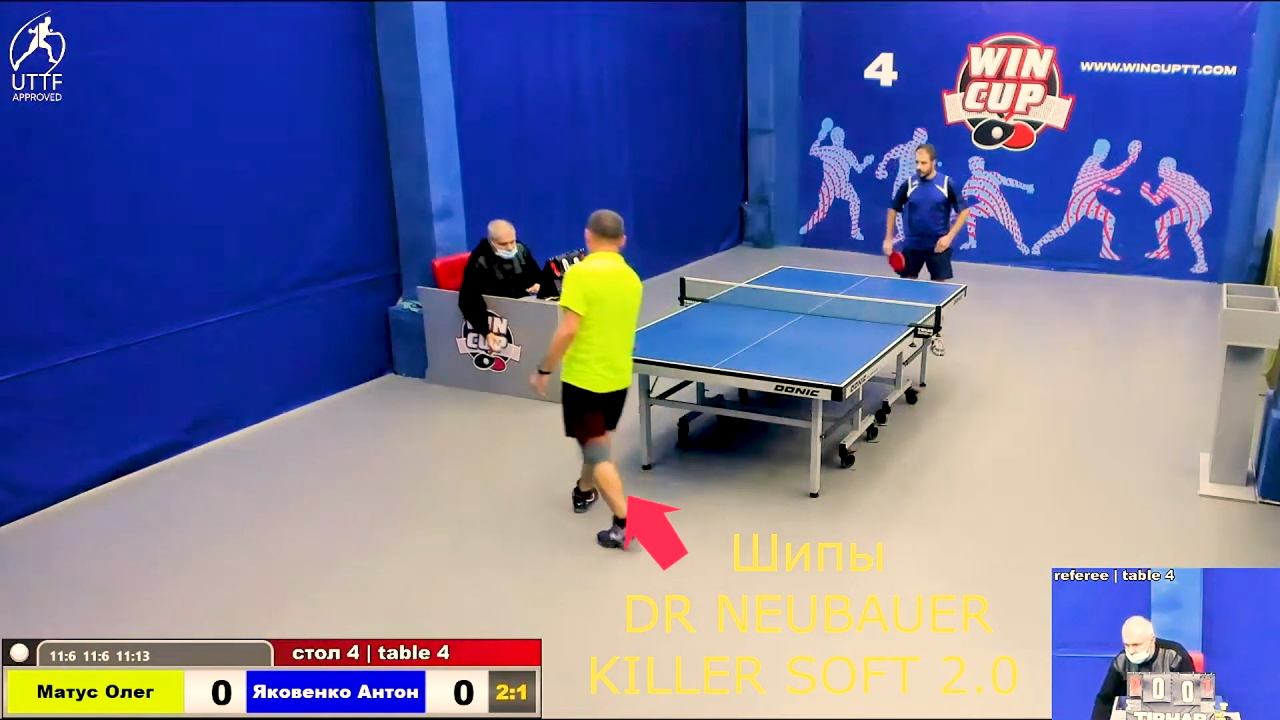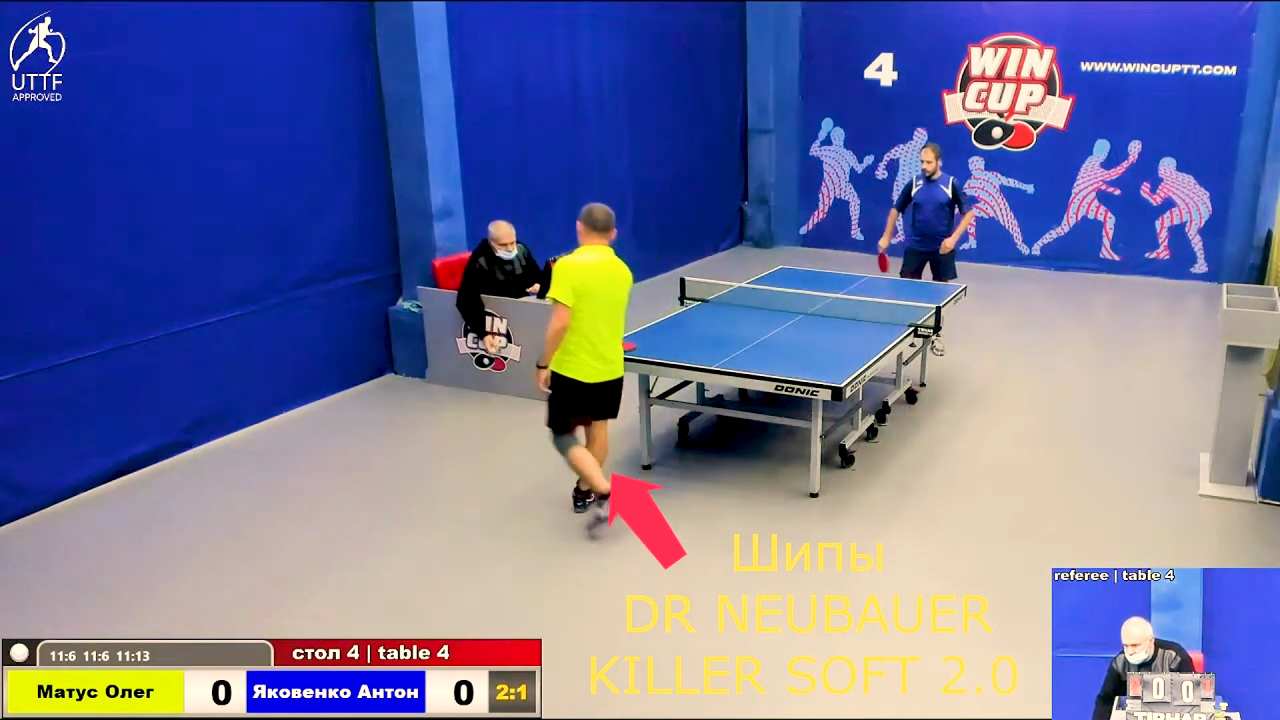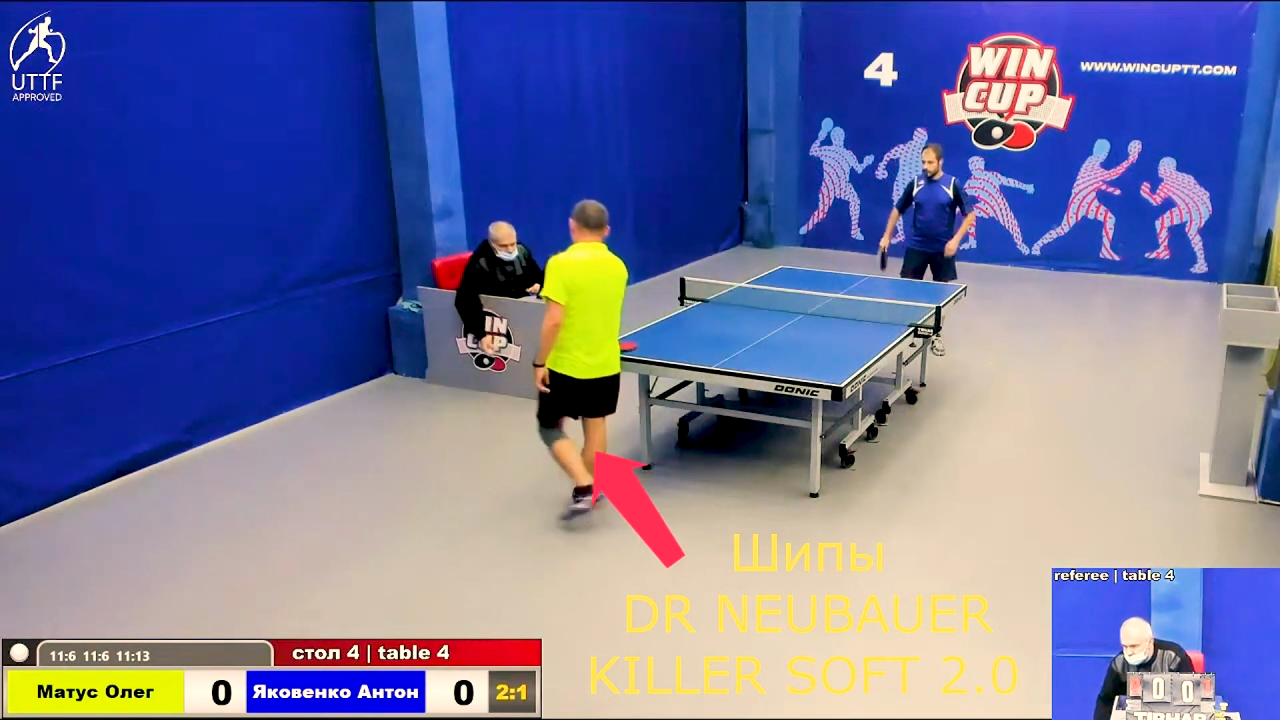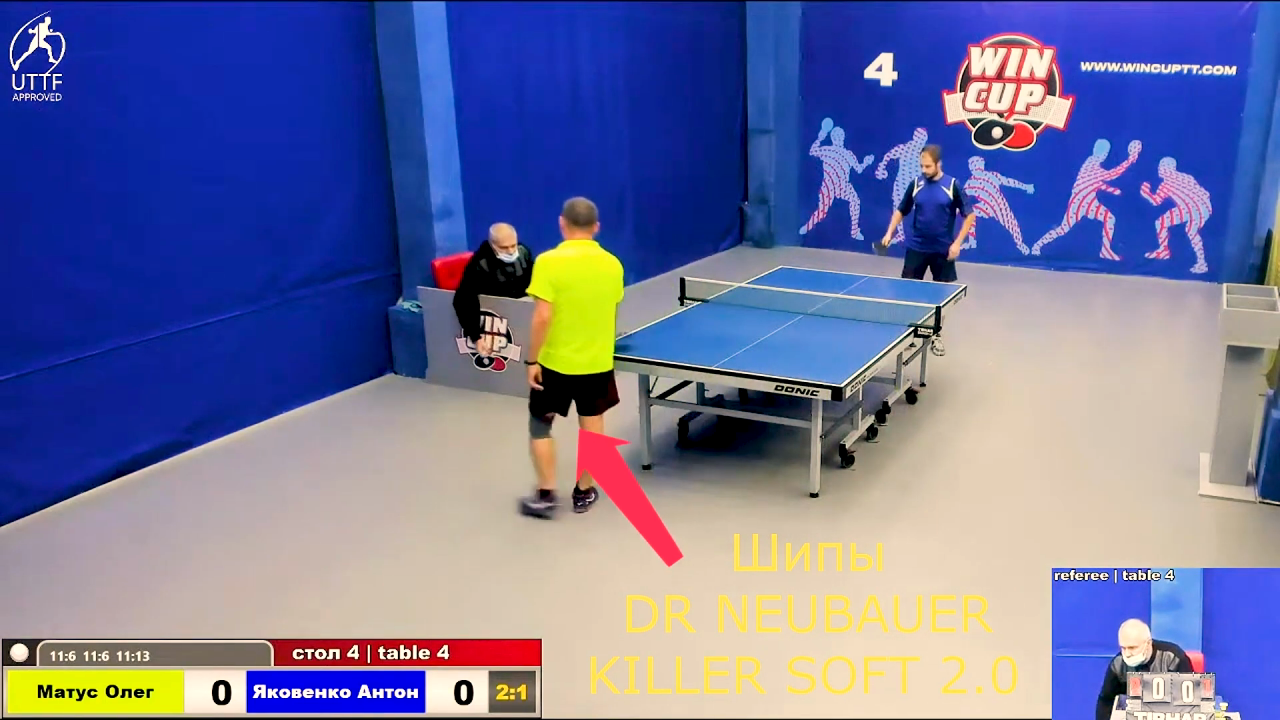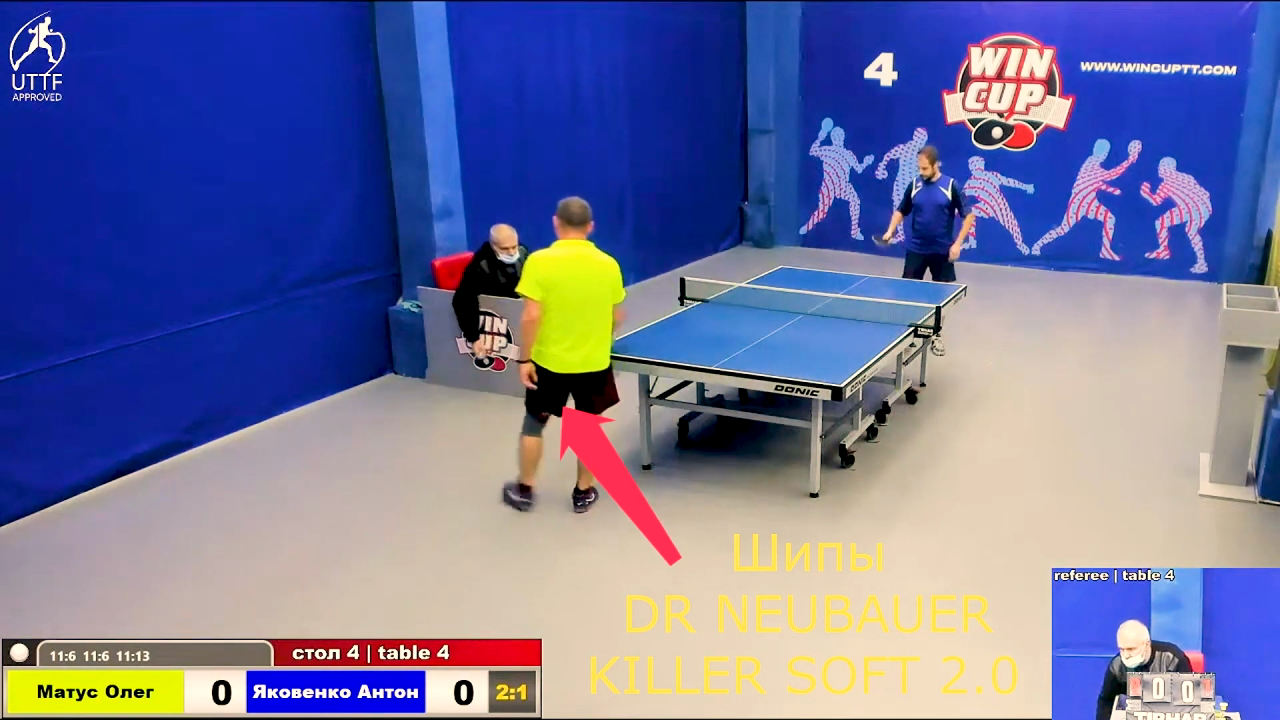
dt=0.1s
person 1, frame 1
left shoulder: (580, 273)
right shoulder: (632, 279)
left elbow: (568, 328)
left wrist: (544, 369)
left hip: (583, 378)
right hip: (619, 377)
left knee: (594, 452)
right knee: (600, 439)
left ankle: (623, 520)
right ankle: (585, 490)
person 1, frame 2
left shoulder: (569, 266)
right shoulder: (623, 271)
left elbow: (560, 323)
left wrist: (543, 364)
left hip: (573, 370)
right hip: (611, 369)
left knee: (565, 438)
right knee: (597, 430)
left ankle: (604, 494)
right ankle: (585, 491)
person 1, frame 3
left shoulder: (561, 264)
right shoulder: (618, 267)
left elbow: (554, 319)
left wrist: (540, 363)
left hip: (566, 366)
right hip: (607, 366)
left knee: (550, 429)
right knee: (595, 428)
left ankle: (584, 488)
right ankle: (585, 488)
person 1, frame 4
left shoulder: (550, 261)
right shoulder: (613, 264)
left elbow: (542, 317)
left wrist: (532, 361)
left hip: (557, 363)
right hip: (599, 363)
left knee: (540, 423)
right knee: (592, 427)
left ankle: (546, 495)
right ankle: (585, 492)
person 1, frame 5
left shoulder: (540, 261)
right shoulder: (608, 264)
left elbow: (532, 316)
right elbow: (616, 318)
left wrist: (526, 360)
left hip: (550, 362)
right hip: (594, 363)
left knee: (534, 423)
left ankle: (524, 489)
right ankle: (583, 492)
person 2, frame 1
left shoulder: (947, 184)
right shoulder: (909, 183)
left elbow: (963, 212)
right elbow: (893, 209)
left wrist: (948, 236)
right wrist: (889, 238)
left hip: (938, 247)
right hip: (912, 246)
left ankle: (935, 335)
person 2, frame 2
left shoulder: (951, 184)
right shoulder: (914, 183)
left elbow: (968, 213)
right elbow: (896, 209)
left wrist: (954, 238)
right wrist: (886, 237)
left hip: (941, 248)
right hip: (915, 246)
left ankle: (936, 336)
person 2, frame 3
left shoulder: (953, 185)
right shoulder: (916, 183)
left elbow: (969, 214)
right elbow: (898, 209)
left wrist: (955, 240)
right wrist: (887, 235)
left hip: (942, 249)
right hip: (916, 247)
left ankle: (936, 336)
person 2, frame 4
left shoulder: (953, 185)
right shoulder: (916, 184)
left elbow: (969, 216)
right elbow: (901, 211)
left wrist: (958, 243)
right wrist: (889, 233)
left hip: (942, 250)
right hip: (916, 247)
left ankle: (936, 336)
person 2, frame 5
left shoulder: (951, 186)
right shoulder: (914, 185)
left elbow: (968, 216)
right elbow: (901, 211)
left wrist: (957, 243)
right wrist: (891, 230)
left hip: (942, 251)
right hip: (915, 249)
left ankle: (935, 336)
